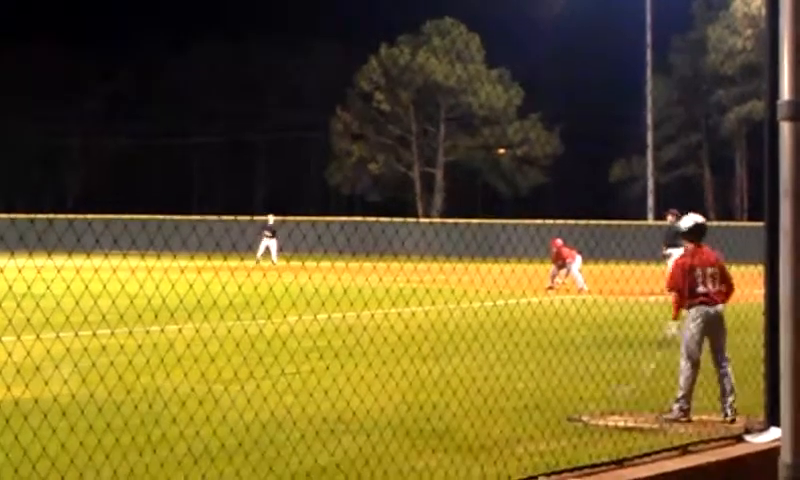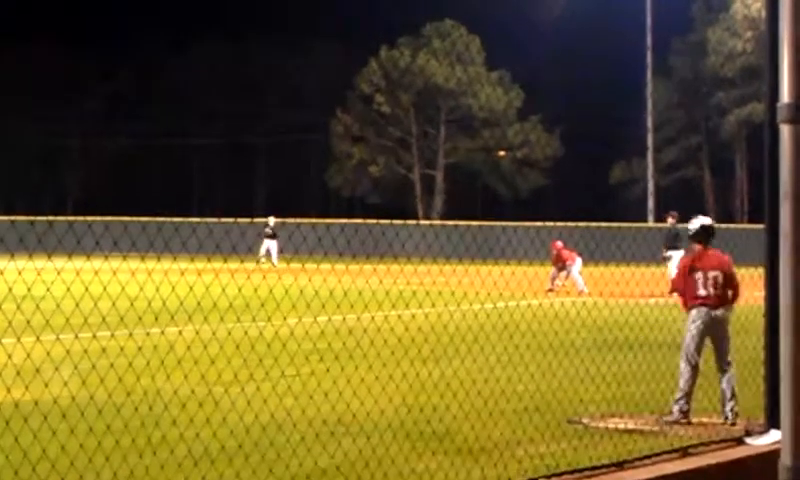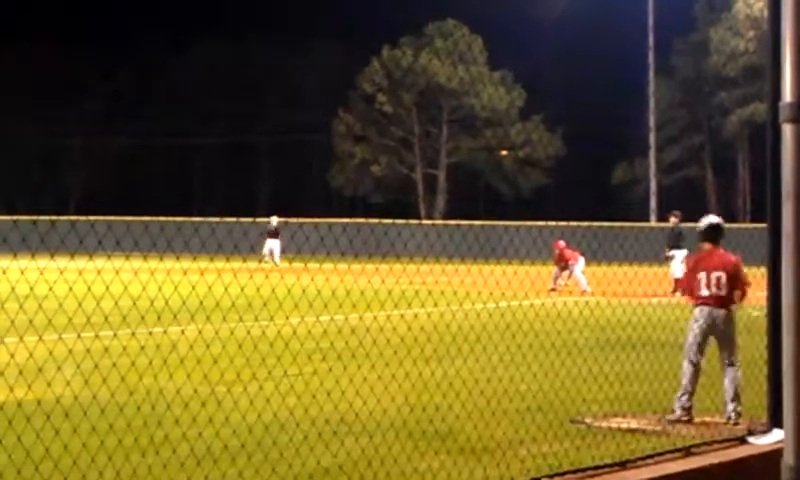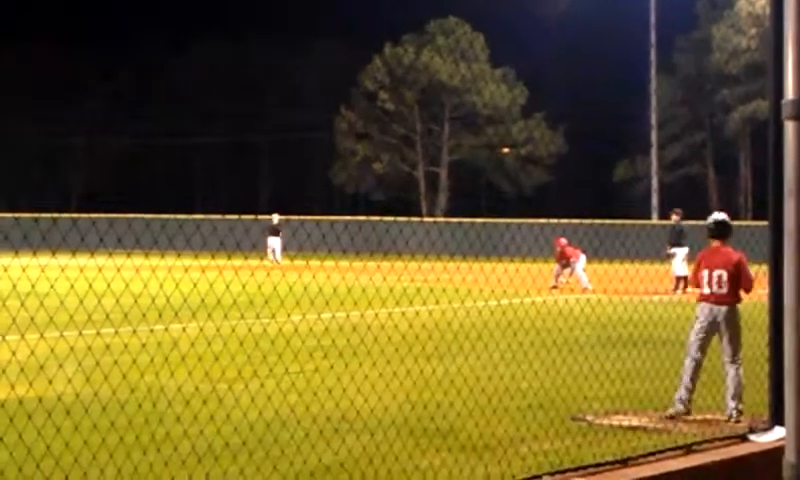
dt=0.1s
person 1, frame 1
left shoulder: (683, 261)
right shoulder: (716, 256)
left elbow: (678, 293)
right elbow: (729, 287)
left wrist: (675, 318)
left hip: (697, 312)
right hip: (717, 311)
left knee: (689, 362)
right knee: (722, 361)
left ankle: (682, 409)
right ankle: (729, 409)
person 1, frame 2
left shoulder: (687, 262)
right shoulder: (724, 260)
left elbow: (681, 291)
right elbow: (735, 291)
left hip: (698, 313)
right hip: (719, 314)
left knee: (689, 364)
right knee: (725, 364)
left ankle: (681, 411)
right ankle: (729, 412)
person 1, frame 3
left shoulder: (694, 260)
right shoulder: (732, 260)
left elbow: (688, 290)
right elbow: (742, 290)
right wrist: (733, 301)
left hip: (702, 313)
right hip: (724, 314)
left knee: (691, 362)
right knee: (730, 364)
left ankle: (683, 409)
right ankle: (733, 412)
person 1, frame 4
left shoulder: (701, 257)
right shoulder: (736, 258)
right elbow: (747, 287)
right wrist: (746, 274)
left hip: (705, 309)
right hip: (728, 311)
left knee: (693, 358)
right knee: (733, 362)
left ankle: (682, 404)
right ankle: (734, 410)
